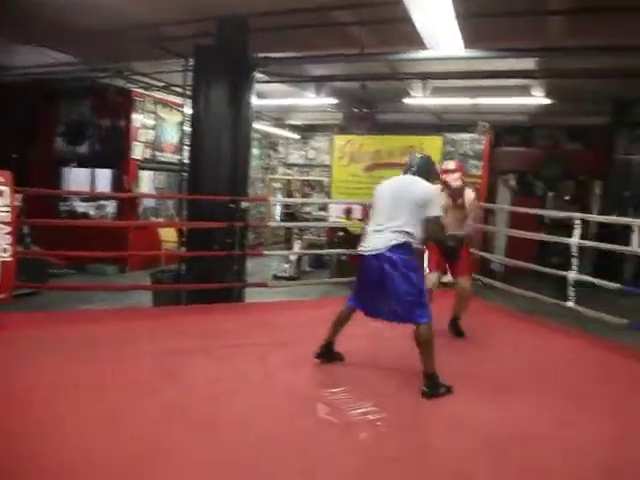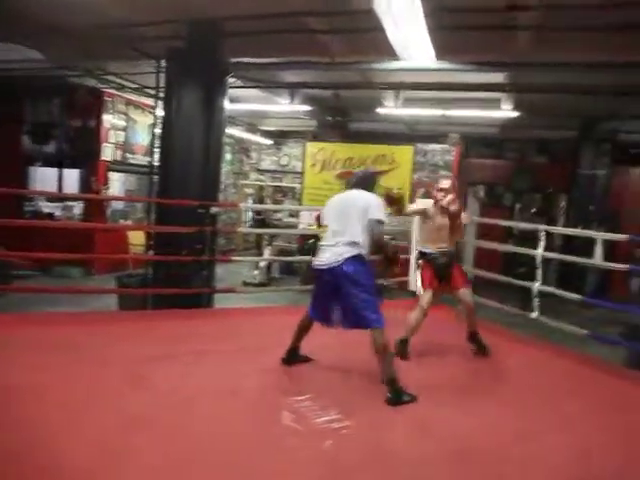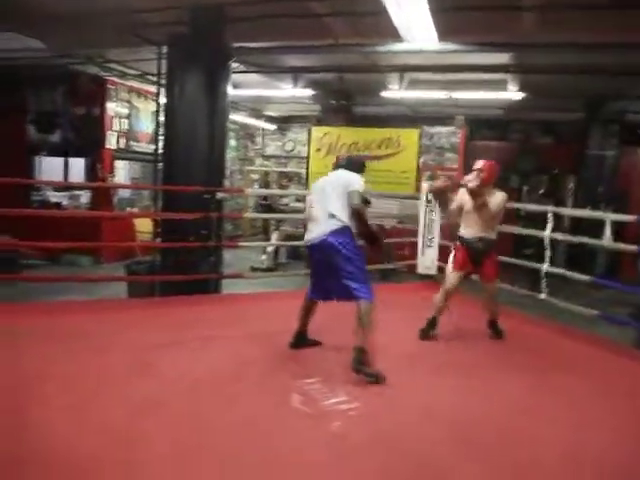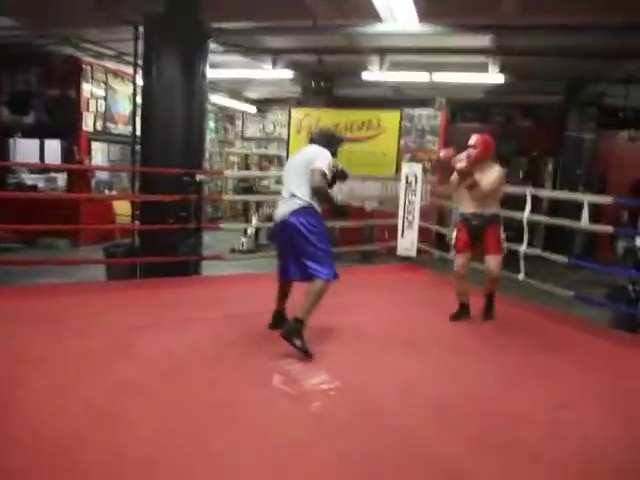
dt=0.2s
person 1, frame 1
left shoulder: (384, 185)
right shoulder: (429, 189)
right elbow: (435, 233)
right wrist: (431, 235)
left hip: (369, 249)
right hip: (399, 252)
left knee: (355, 302)
right knee: (421, 316)
left ankle: (327, 347)
right ankle: (430, 381)
person 1, frame 2
left shoulder: (333, 202)
right shoulder: (372, 200)
right elbow: (376, 238)
right wrist: (389, 254)
left hip: (323, 262)
right hip: (350, 263)
left knee: (315, 311)
right knee: (374, 323)
left ankle: (292, 353)
right ankle: (393, 388)
person 1, frame 3
left shoulder: (319, 183)
right shoulder: (353, 178)
right elbow: (355, 207)
right wrist: (367, 230)
left hip: (314, 239)
right hip: (338, 236)
left knee: (315, 291)
right knee: (362, 294)
left ankle: (300, 336)
right ankle: (361, 356)
person 1, frame 4
left shoulder: (297, 156)
right shoulder: (322, 154)
right elbow: (316, 186)
left wrist: (330, 180)
right wrist: (333, 203)
left hip: (284, 216)
right hip: (303, 215)
left knee: (290, 271)
right knee: (323, 274)
left ankle: (279, 317)
right ankle: (295, 327)
person 2, frame 1
left shoulder: (469, 194)
left elbow: (467, 218)
left wrist: (458, 196)
left hip: (460, 243)
right hip: (438, 243)
left knee: (465, 290)
right knee: (430, 285)
left ankle: (454, 321)
person 2, frame 2
left shoulder: (460, 213)
right shoulder: (427, 207)
left elbow: (456, 236)
right elbow: (408, 210)
left wrist: (454, 216)
left hip: (450, 260)
right hip: (428, 260)
left knee: (468, 302)
right knee: (423, 305)
left ankle: (473, 337)
right ankle: (403, 342)
person 2, frame 3
left shoulder: (500, 197)
right shoulder: (463, 191)
left elbow: (487, 217)
right elbow: (450, 215)
left wrist: (476, 195)
right wrist: (441, 199)
left hip: (488, 247)
right hip: (465, 244)
left knee: (491, 291)
right knee: (448, 287)
left ankle: (493, 323)
right ankle: (431, 323)
person 2, frame 4
left shoulder: (496, 171)
right shoulder: (462, 167)
left elbow: (480, 193)
right elbow: (444, 191)
left wrist: (467, 174)
left hip: (489, 222)
right hip: (466, 222)
left knee: (493, 272)
right knee: (459, 270)
left ankle: (489, 298)
right ankle: (464, 307)
